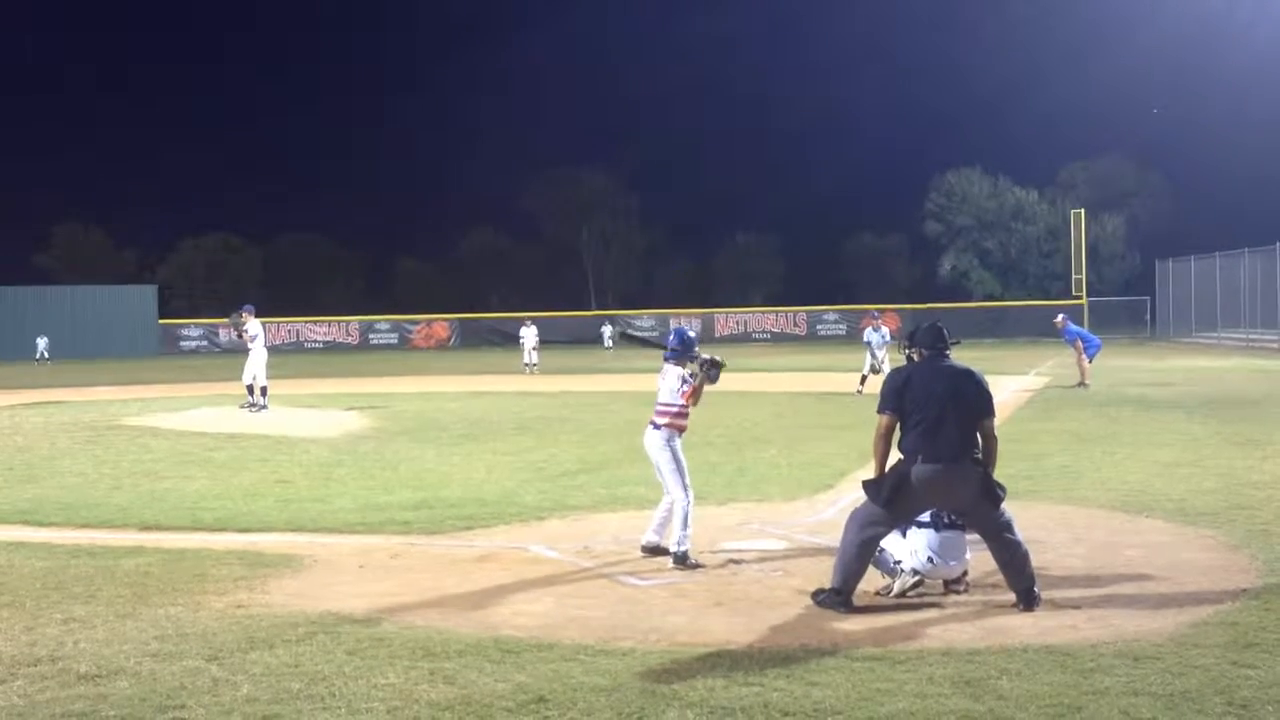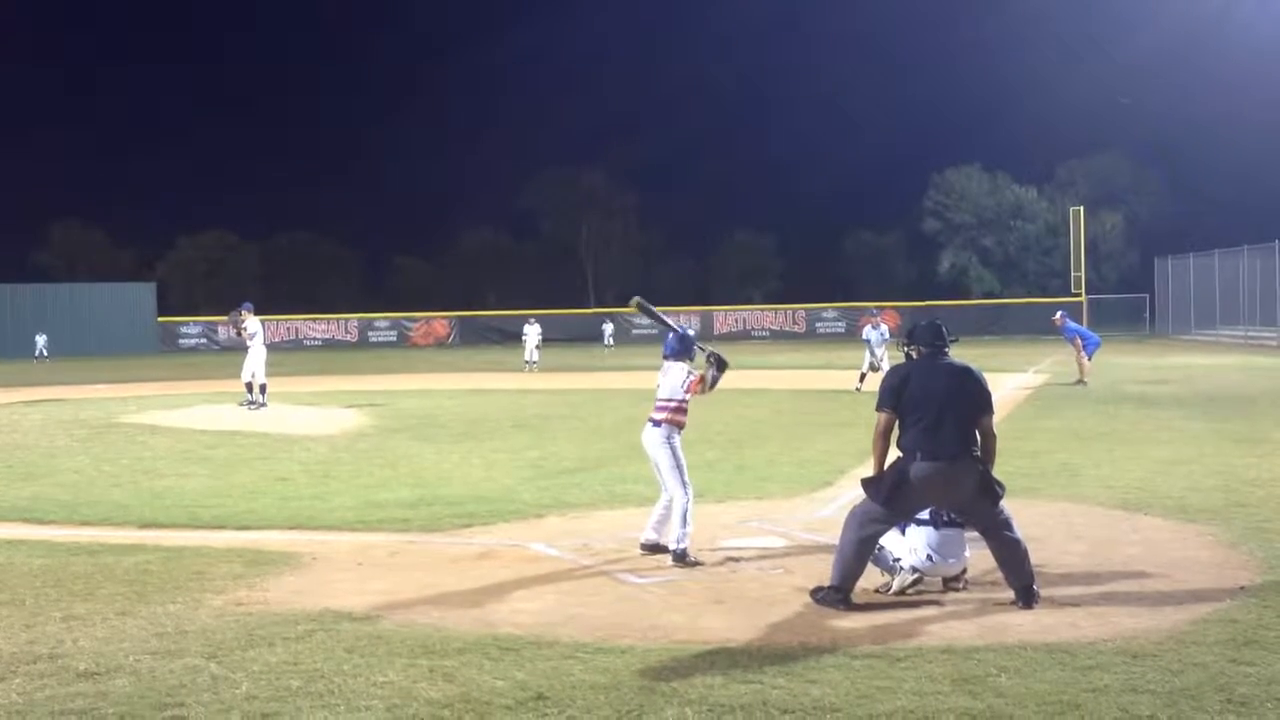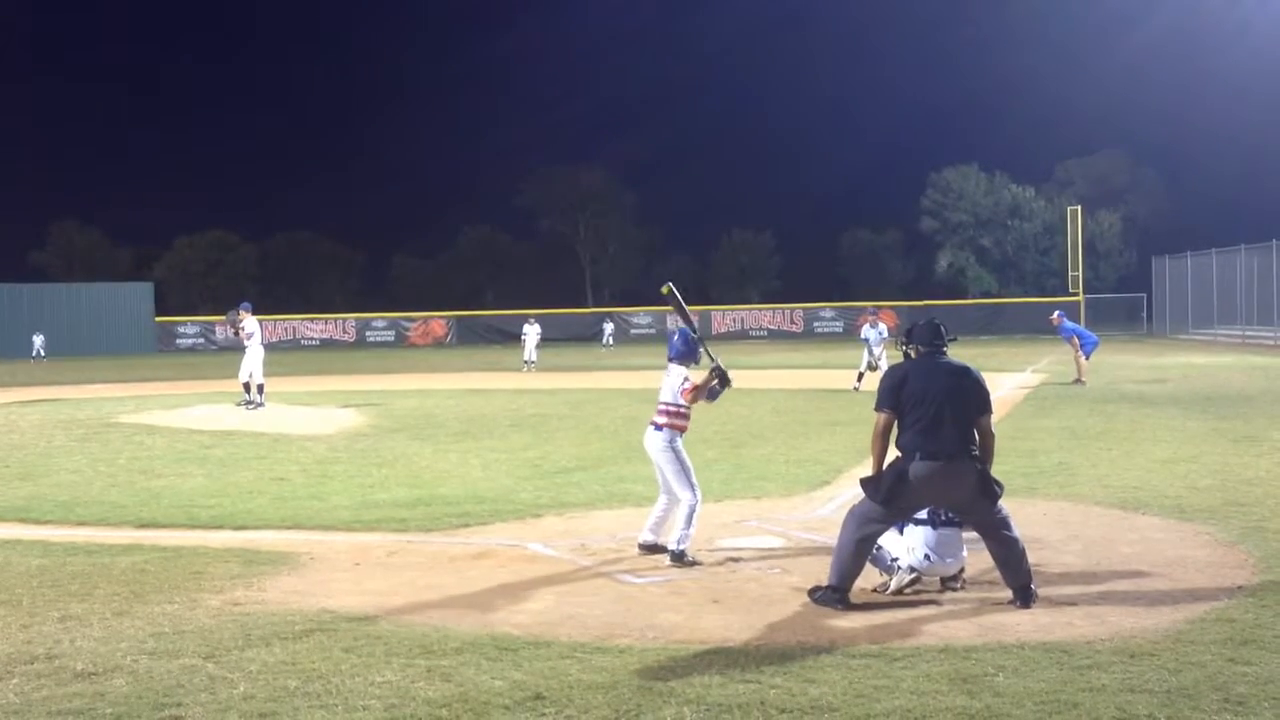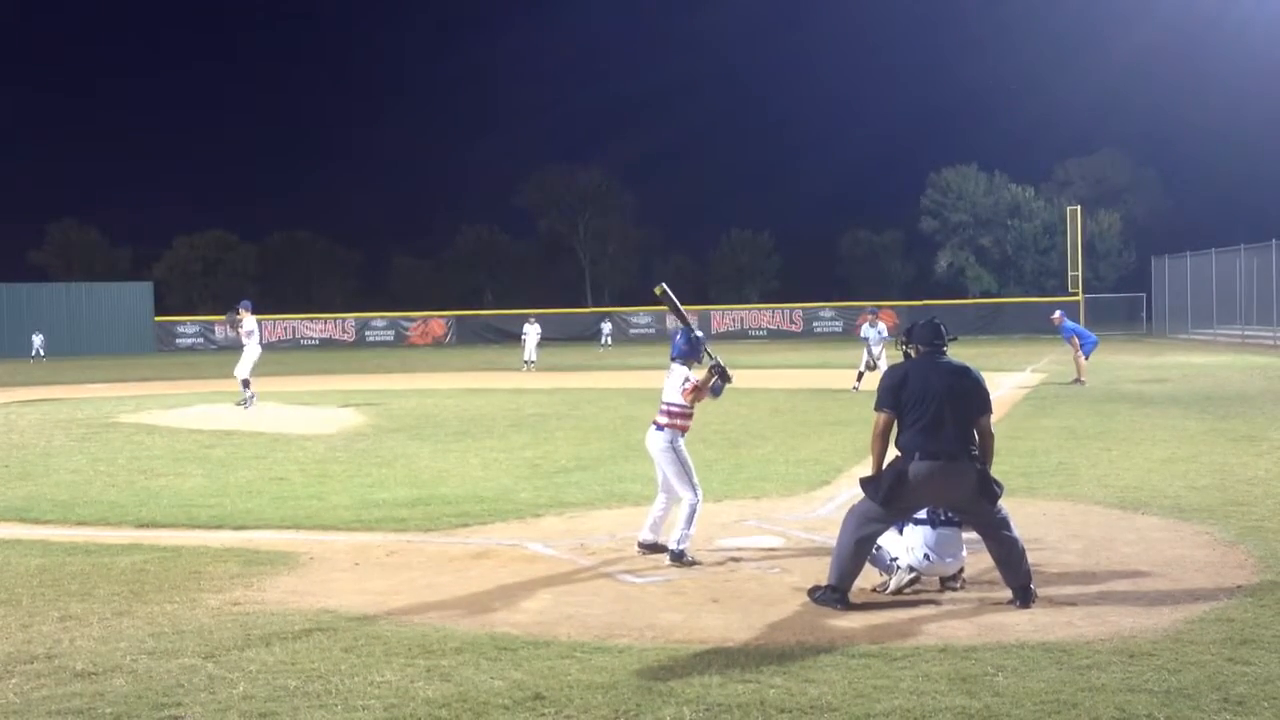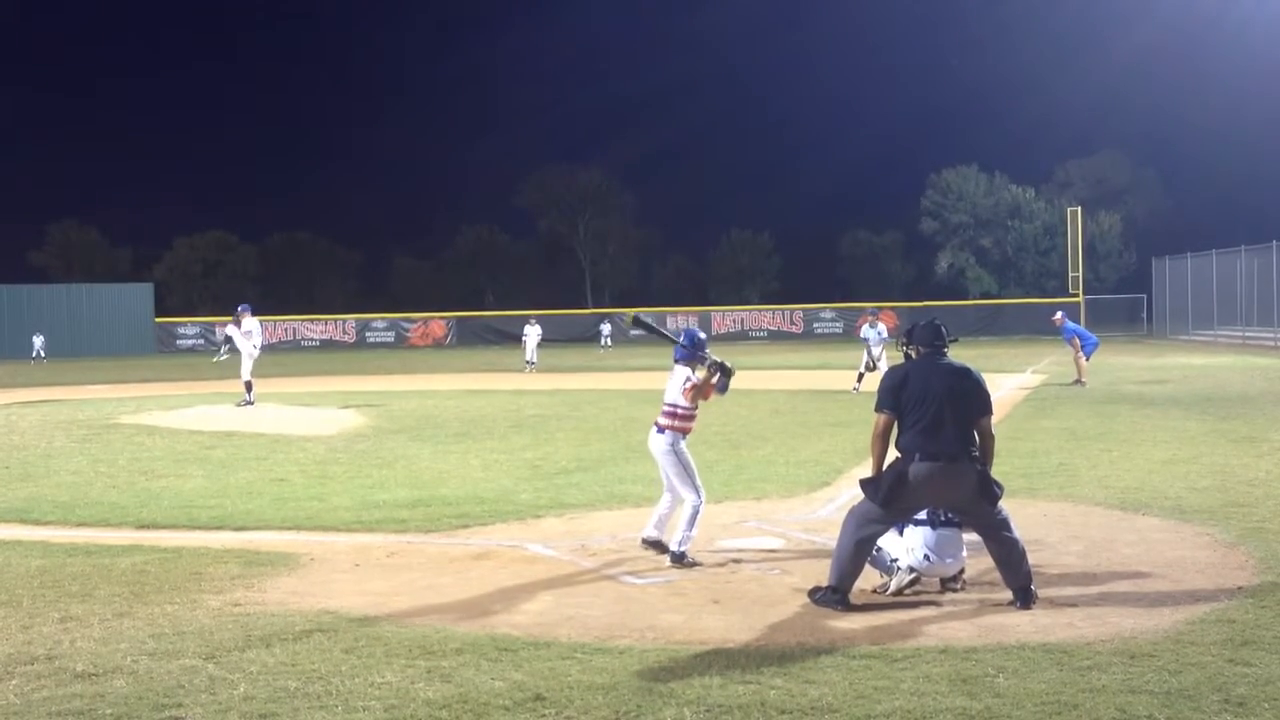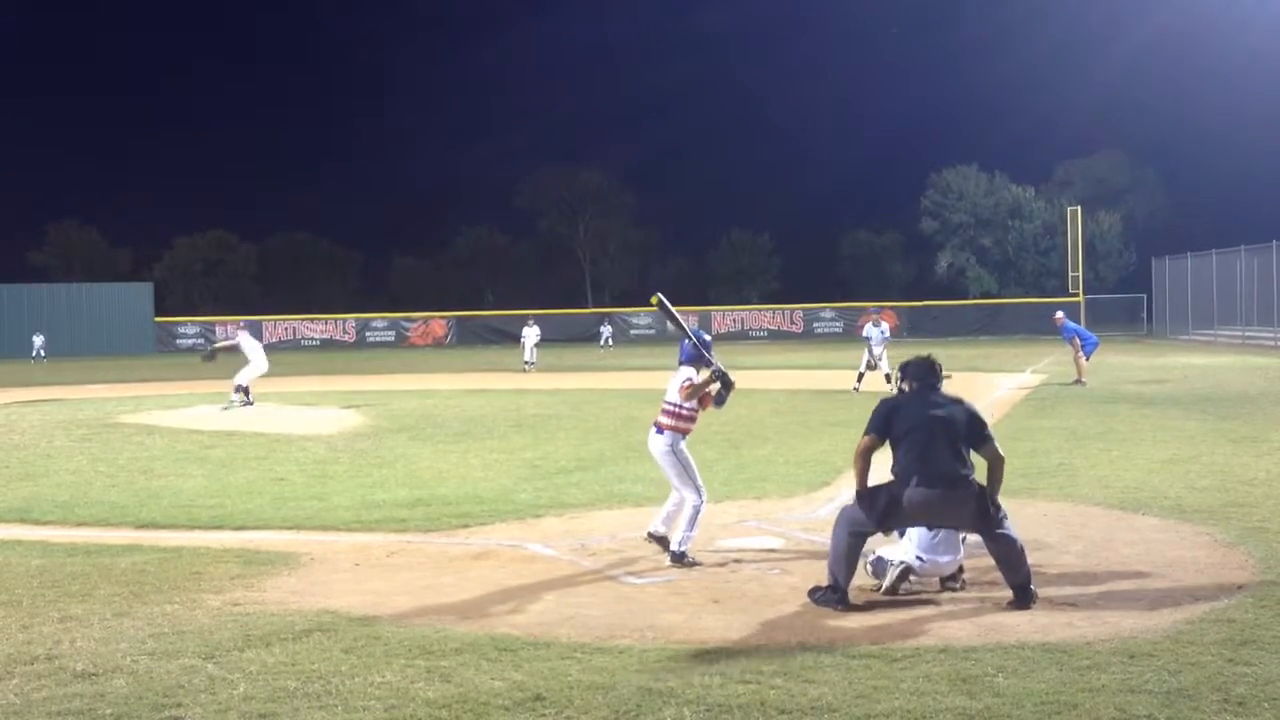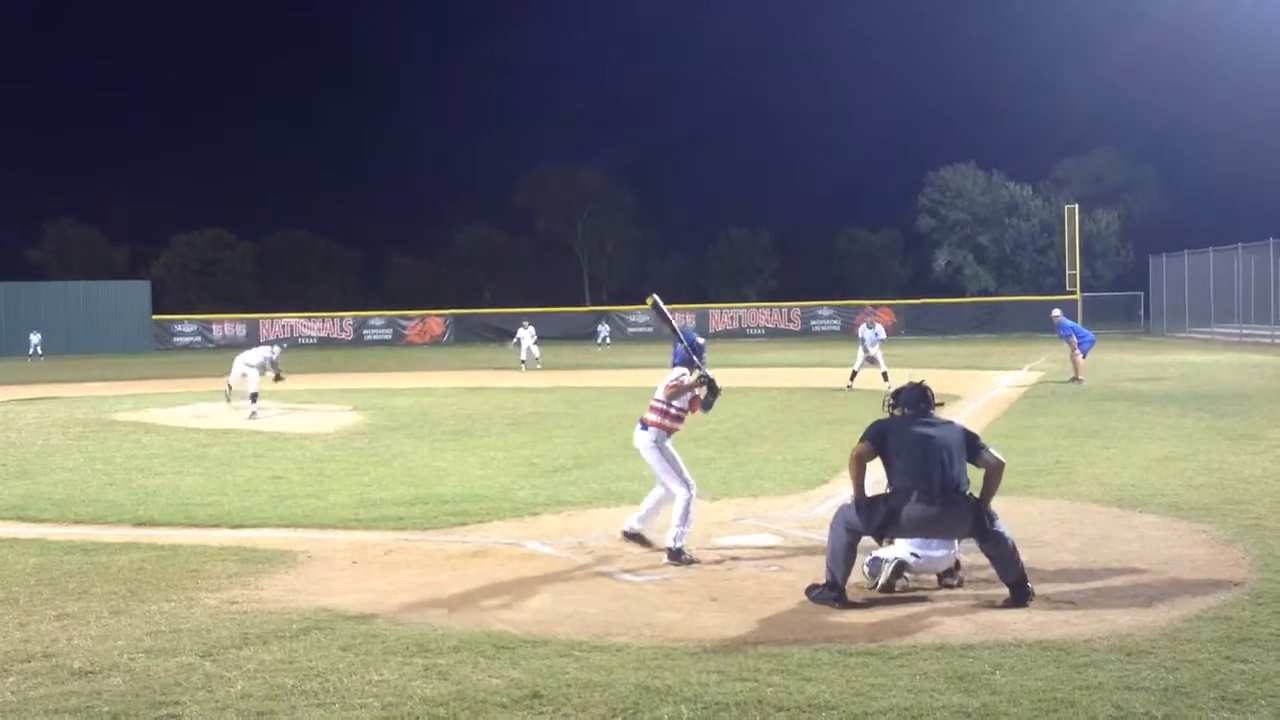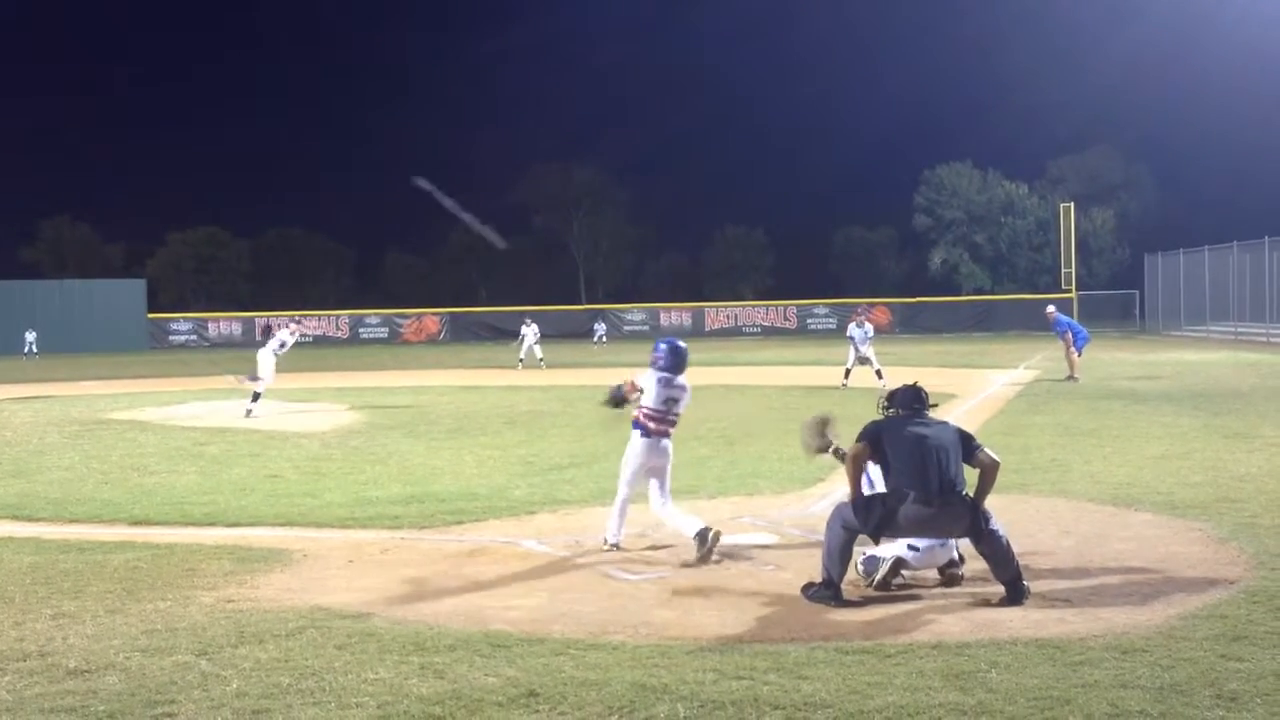
dt=0.4s
person 1, frame 1
left shoulder: (901, 377)
right shoulder: (973, 378)
left elbow: (884, 431)
right elbow: (989, 436)
left wrist: (879, 477)
right wrist: (986, 478)
left hip: (917, 473)
right hip: (965, 473)
left knee: (864, 525)
right knee: (1000, 529)
left ankle: (839, 594)
right ankle: (1027, 594)
person 1, frame 2
left shoulder: (900, 375)
right shoulder: (971, 376)
left elbow: (883, 430)
right elbow: (988, 433)
left wrist: (878, 475)
right wrist: (985, 475)
left hip: (917, 470)
right hip: (964, 471)
left knee: (863, 522)
right knee: (998, 526)
left ankle: (838, 591)
right ankle: (1026, 591)
person 1, frame 3
left shoulder: (898, 375)
right shoulder: (970, 376)
left elbow: (882, 430)
right elbow: (986, 433)
left wrist: (876, 475)
right wrist: (983, 475)
left hip: (915, 470)
right hip: (962, 471)
left knee: (862, 521)
right knee: (997, 525)
left ankle: (836, 591)
right ankle: (1023, 590)
person 1, frame 4
left shoulder: (898, 374)
right shoulder: (970, 376)
left elbow: (882, 430)
right elbow: (986, 433)
left wrist: (876, 475)
right wrist: (982, 475)
left hip: (915, 470)
right hip: (962, 471)
left knee: (861, 521)
right knee: (996, 525)
left ankle: (836, 590)
right ankle: (1023, 589)
person 1, frame 5
left shoulder: (898, 375)
right shoulder: (971, 376)
left elbow: (882, 431)
right elbow: (986, 434)
left wrist: (876, 477)
right wrist: (983, 476)
left hip: (916, 471)
right hip: (963, 472)
left knee: (861, 522)
right knee: (996, 526)
left ankle: (836, 592)
right ankle: (1023, 591)
person 1, frame 6
left shoulder: (892, 406)
right shoulder: (963, 408)
left elbow: (864, 450)
right elbow: (996, 457)
left wrist: (861, 493)
right wrist: (990, 500)
left hip: (912, 495)
right hip: (960, 496)
left knee: (850, 519)
right knee: (995, 522)
left ankle: (835, 592)
right ankle: (1023, 591)
person 1, frame 7
left shoulder: (885, 426)
right shoulder: (955, 429)
left elbow: (858, 456)
right elbow: (996, 463)
left wrist: (860, 501)
right wrist: (981, 505)
left hip: (909, 512)
right hip: (957, 516)
left knee: (846, 518)
right knee: (987, 521)
left ankle: (833, 590)
right ankle: (1020, 589)
person 1, frame 8
left shoulder: (881, 427)
right shoulder: (950, 429)
left elbow: (854, 456)
right elbow: (991, 462)
left wrist: (857, 499)
right wrist: (976, 504)
left hip: (906, 512)
right hip: (954, 515)
left knee: (843, 516)
right knee: (981, 520)
left ankle: (829, 588)
right ankle: (1015, 587)
person 2, frame 1
left shoulder: (671, 370)
right shoulder: (677, 373)
left elbow: (693, 387)
right elbow: (692, 400)
right wrist: (702, 372)
left hip: (657, 436)
right hip: (664, 438)
left knee: (673, 494)
right knee: (683, 495)
left ankle: (651, 543)
right ankle: (679, 553)
person 2, frame 2
left shoulder: (670, 368)
right shoulder: (679, 368)
left elbow: (703, 386)
right elbow: (701, 388)
left wrist: (717, 370)
right wrist: (709, 364)
left hip: (655, 433)
right hip: (664, 435)
left knee: (670, 492)
right knee: (683, 493)
left ankle: (649, 540)
right ankle: (679, 551)
person 2, frame 3
left shoulder: (675, 371)
right shoulder: (679, 373)
left elbow: (705, 397)
right elbow: (691, 397)
left wrist: (719, 384)
right wrist: (710, 376)
left hip: (657, 436)
right hip: (666, 439)
left knee: (670, 494)
right knee: (690, 495)
left ankle: (647, 541)
right ankle: (677, 551)
person 2, frame 4
left shoulder: (680, 371)
right shoulder: (681, 372)
left elbow: (709, 393)
right elbow: (692, 398)
left wrist: (719, 378)
right wrist: (710, 375)
left hip: (658, 436)
right hip: (668, 439)
left knee: (668, 493)
right knee: (692, 495)
left ankle: (647, 540)
right ankle: (677, 551)
person 2, frame 5
left shoulder: (685, 372)
right shoulder: (684, 373)
left elbow: (716, 390)
right elbow: (692, 397)
left wrist: (722, 375)
right wrist: (710, 373)
left hip: (662, 438)
right hip: (670, 441)
left knee: (673, 493)
right knee: (695, 497)
left ankle: (651, 536)
right ankle: (677, 552)
person 2, frame 6
left shoulder: (689, 374)
right shoulder: (688, 373)
left elbow: (714, 402)
right elbow: (686, 396)
left wrist: (724, 386)
right wrist: (710, 379)
left hip: (662, 439)
right hip: (669, 441)
left knee: (682, 492)
right knee: (696, 496)
left ankle: (657, 531)
right ankle: (677, 552)
person 2, frame 7
left shoulder: (686, 377)
right shoulder: (682, 374)
left elbow: (701, 407)
right elbow: (669, 394)
left wrist: (710, 392)
right wrist: (695, 383)
left hip: (648, 436)
right hip: (653, 438)
left knee: (667, 487)
right knee: (686, 490)
left ankle: (634, 528)
right ankle: (674, 549)
person 2, frame 8
left shoulder: (653, 378)
right shoulder: (684, 388)
left elbow: (629, 392)
right wrist: (638, 395)
left hip: (641, 443)
right hip: (663, 447)
left knee: (624, 491)
right knee: (661, 502)
left ankle: (612, 538)
right ankle: (700, 532)
